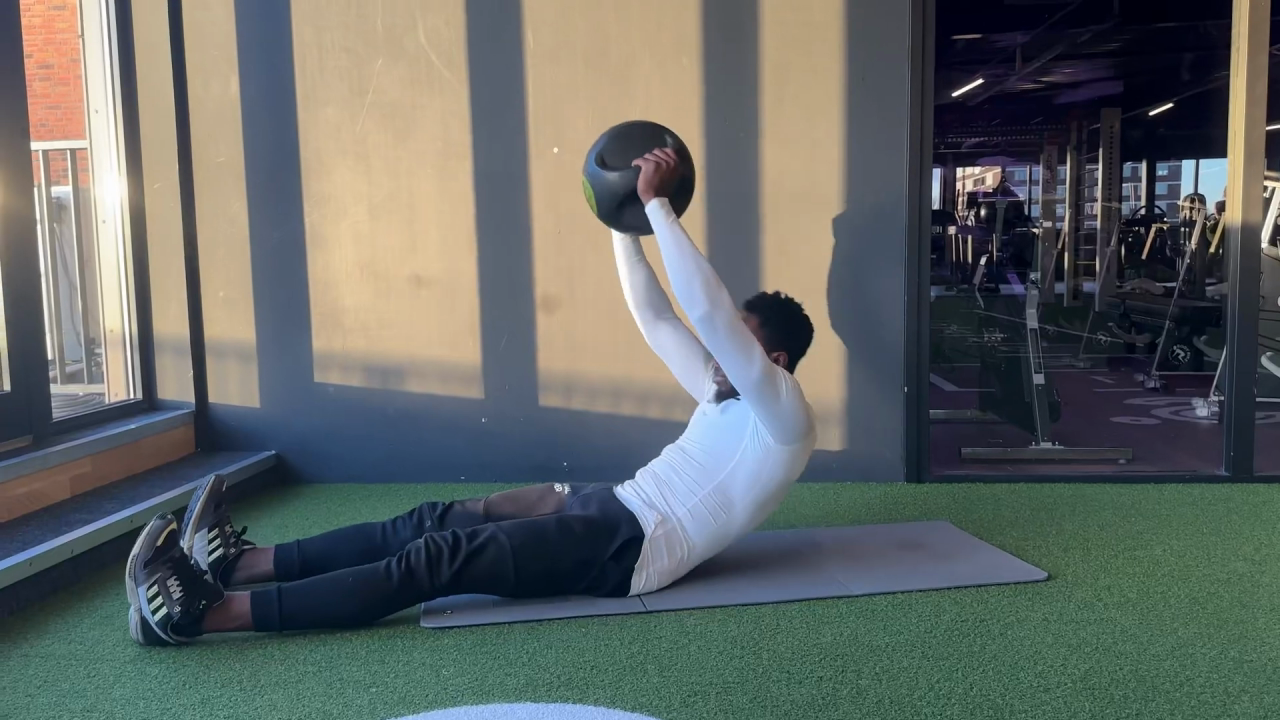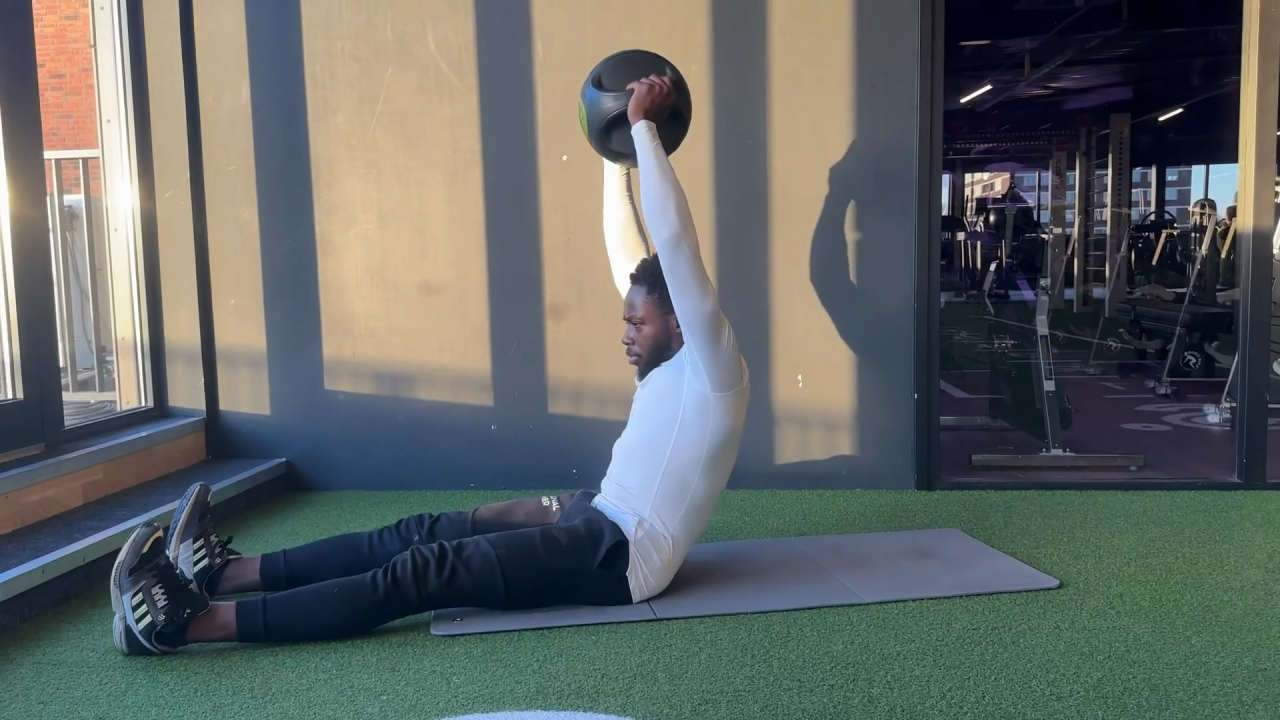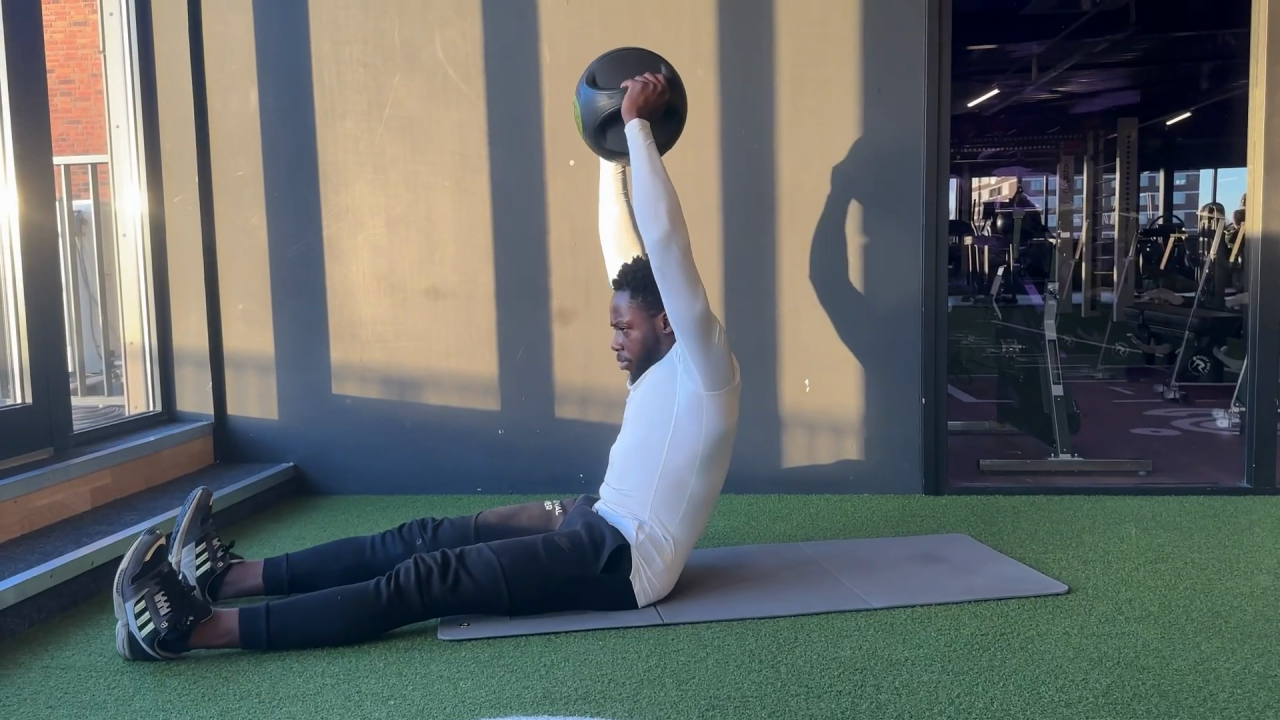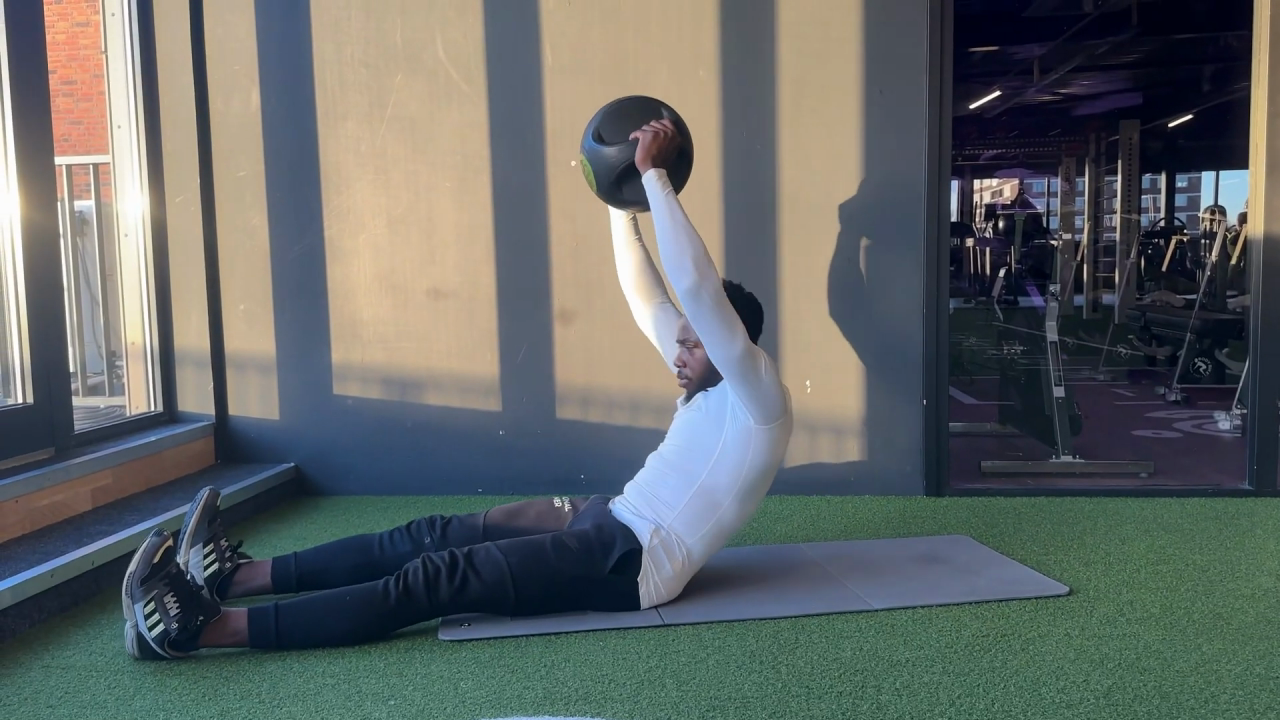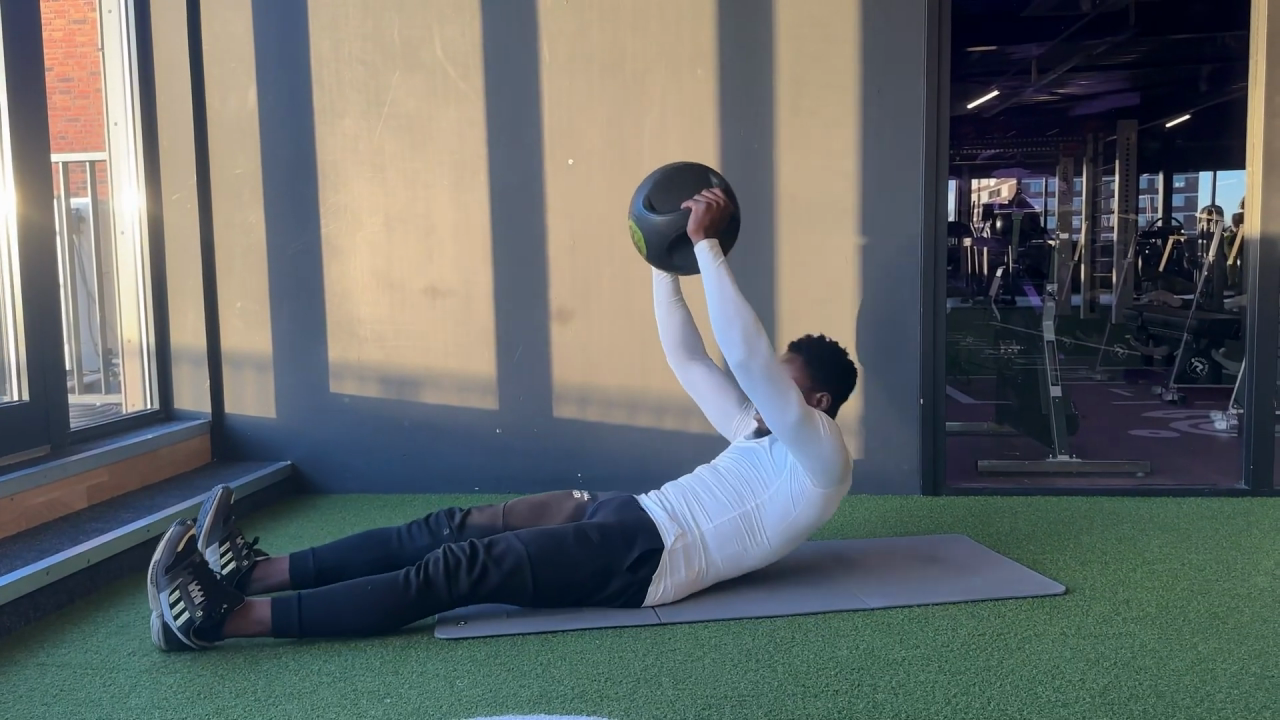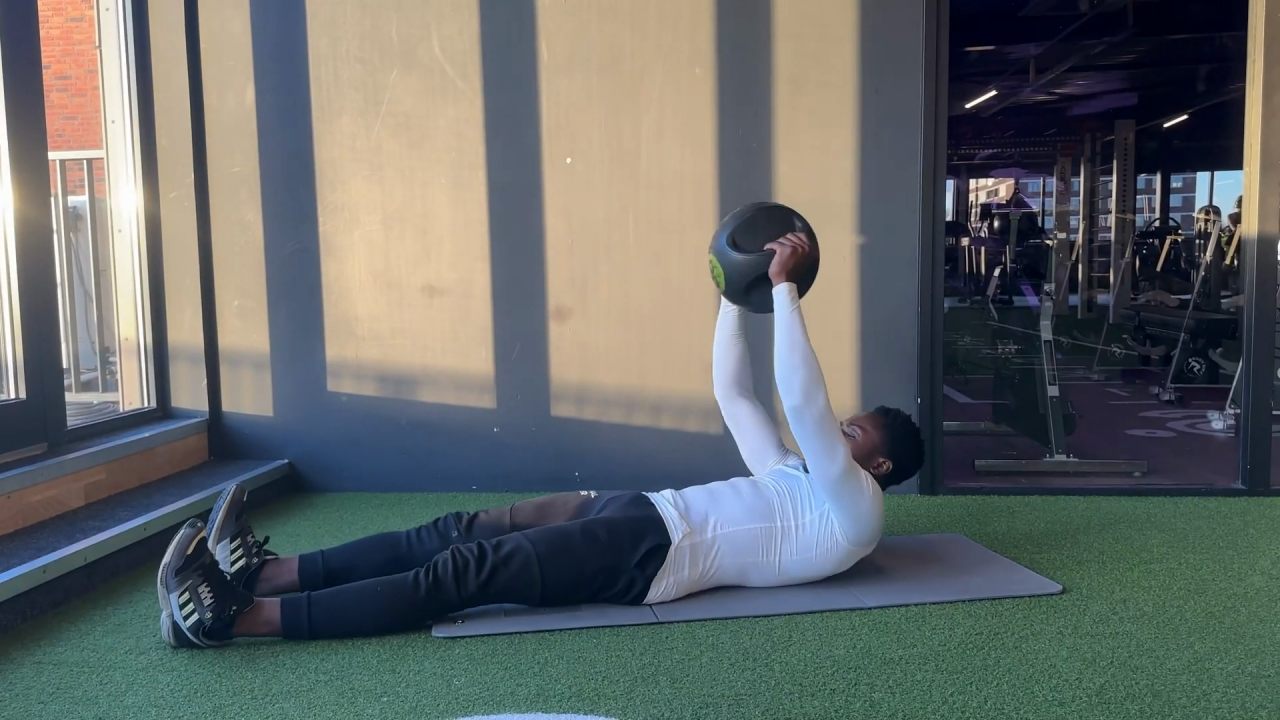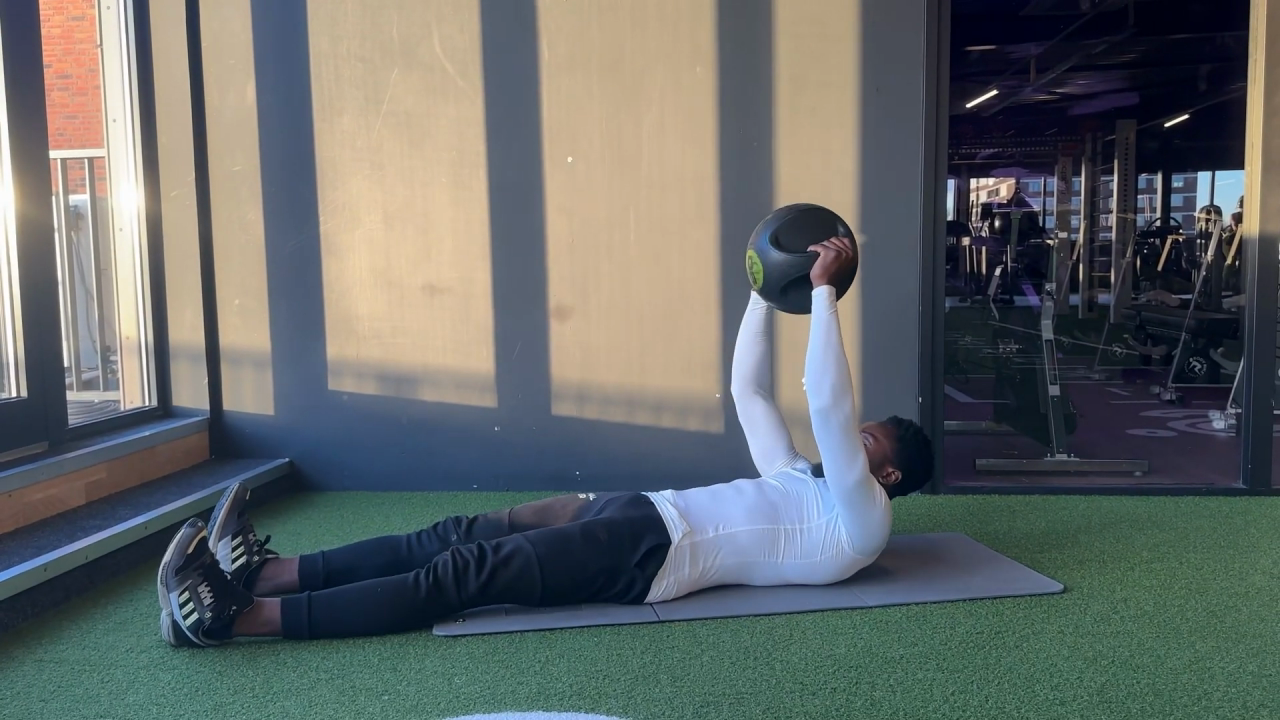
dt=0.5s
person 1, frame 1
left shoulder: (785, 414)
right shoulder: (727, 393)
left elbow: (713, 312)
right elbow: (658, 321)
left wrist: (657, 202)
right wrist: (624, 221)
left hip: (632, 546)
right hip: (611, 506)
left knee: (443, 559)
right knee: (436, 522)
left ankle: (207, 612)
right ankle: (241, 560)
person 1, frame 2
left shoulder: (714, 368)
right shoulder: (672, 360)
left elbow: (676, 244)
right elbow: (631, 254)
left wrist: (644, 126)
right wrist: (616, 161)
left hip: (619, 557)
right hip: (593, 516)
left knee: (427, 571)
right knee: (422, 533)
right ankle: (227, 570)
person 1, frame 3
left shoulder: (705, 364)
right shoulder: (667, 364)
left elbow: (666, 242)
right elbow: (627, 255)
left wrist: (638, 126)
right wrist: (612, 155)
left hip: (623, 561)
right hip: (598, 522)
left knee: (429, 579)
right knee: (424, 538)
right ankle: (230, 575)
person 1, frame 4
left shoulder: (758, 396)
right shoulder: (711, 385)
left elbow: (699, 287)
right elbow: (647, 299)
left wrist: (655, 175)
right wrist: (624, 200)
left hip: (632, 562)
right hip: (608, 520)
left knee: (439, 577)
right knee: (432, 537)
right ankle: (238, 574)
person 1, frame 5
left shoulder: (821, 459)
right shoulder: (761, 433)
left elbow: (746, 359)
right elbow: (687, 358)
left wrist: (707, 244)
left hip: (643, 557)
right hip: (624, 513)
left knee: (459, 567)
right knee: (447, 528)
left ankle: (228, 615)
right ankle: (258, 568)
person 1, frame 6
left shoulder: (856, 512)
right shoulder: (795, 476)
left elbow: (803, 403)
right elbow: (733, 395)
left wrist: (784, 286)
right wrist: (736, 293)
left hip: (650, 551)
right hip: (637, 511)
left knee: (466, 571)
right knee: (453, 535)
left ankle: (236, 616)
right ankle: (266, 571)
person 1, frame 7
left shoulder: (860, 521)
right shoulder: (801, 481)
left elbow: (829, 408)
right elbow: (750, 392)
left wrist: (824, 292)
right wrist: (767, 291)
left hip: (650, 551)
right hip: (635, 511)
left knee: (466, 573)
right knee: (457, 535)
left ankle: (239, 616)
right ankle: (264, 569)
